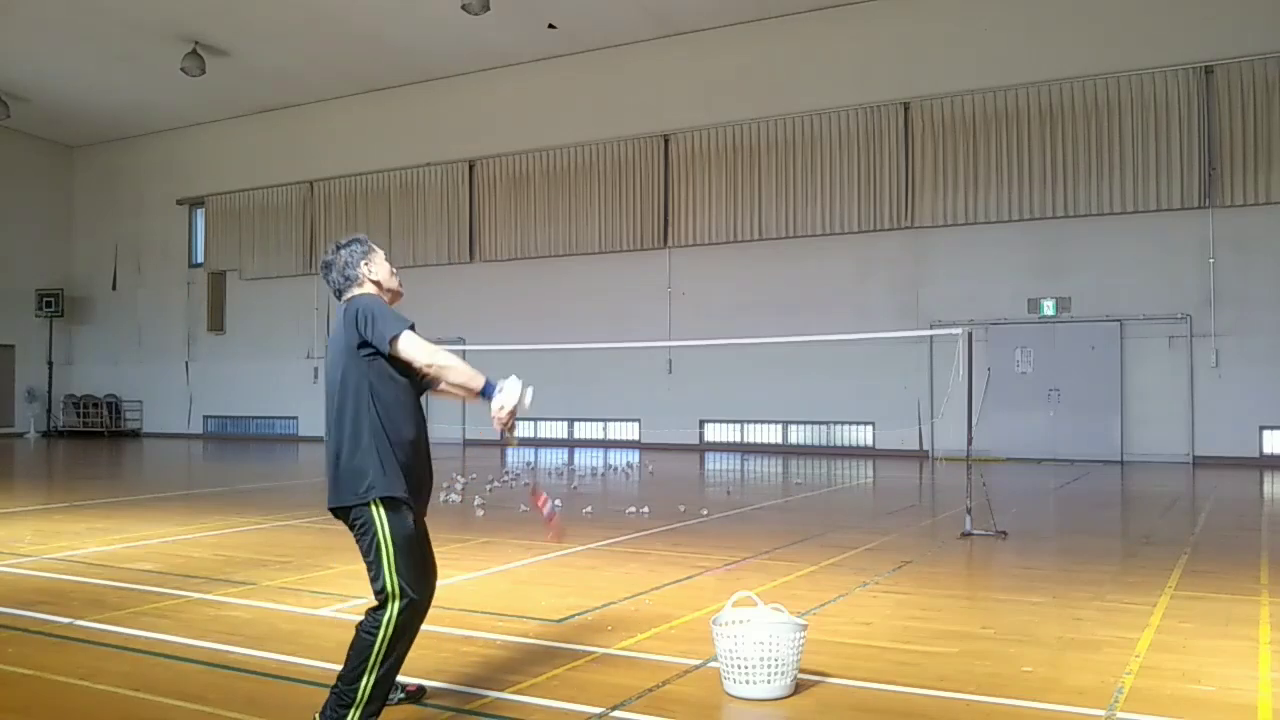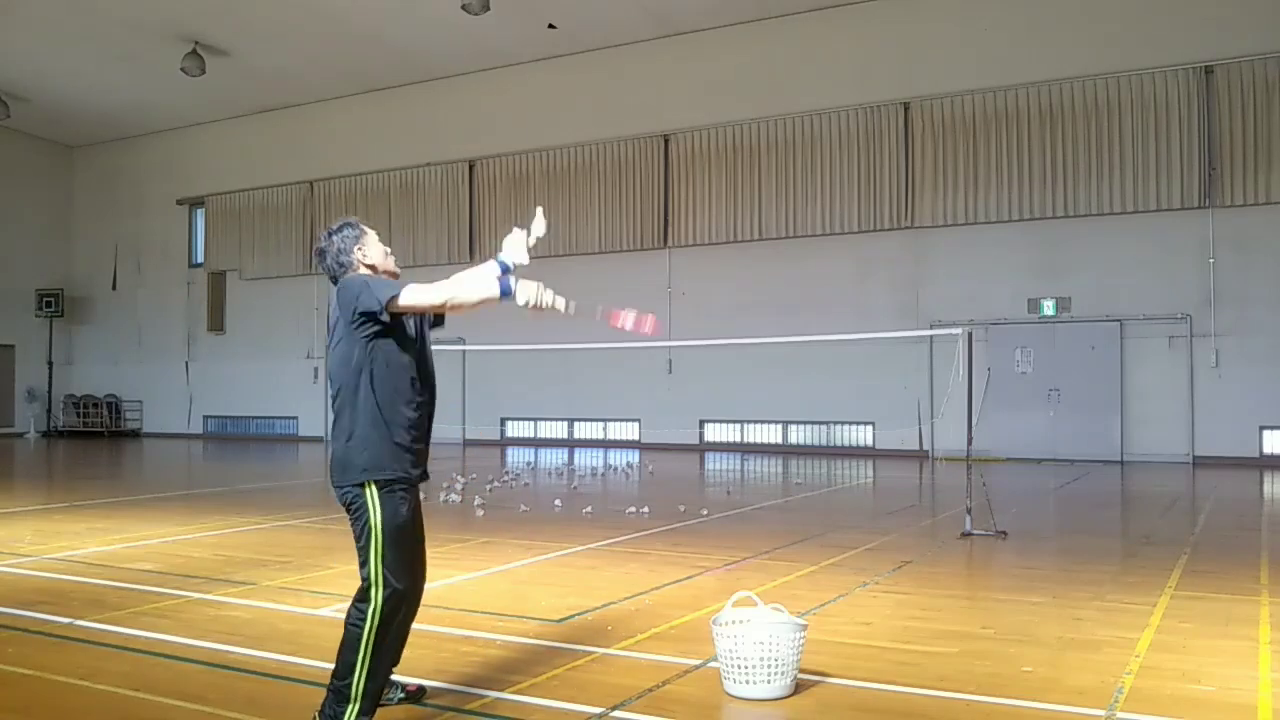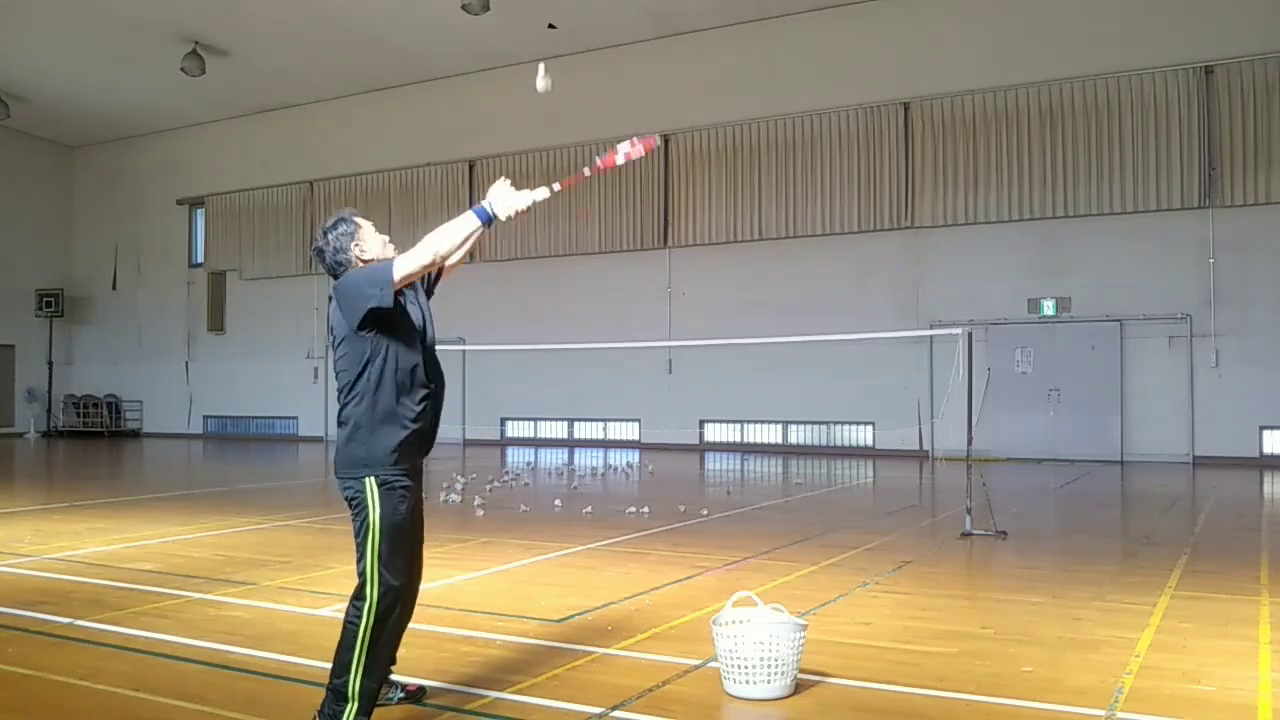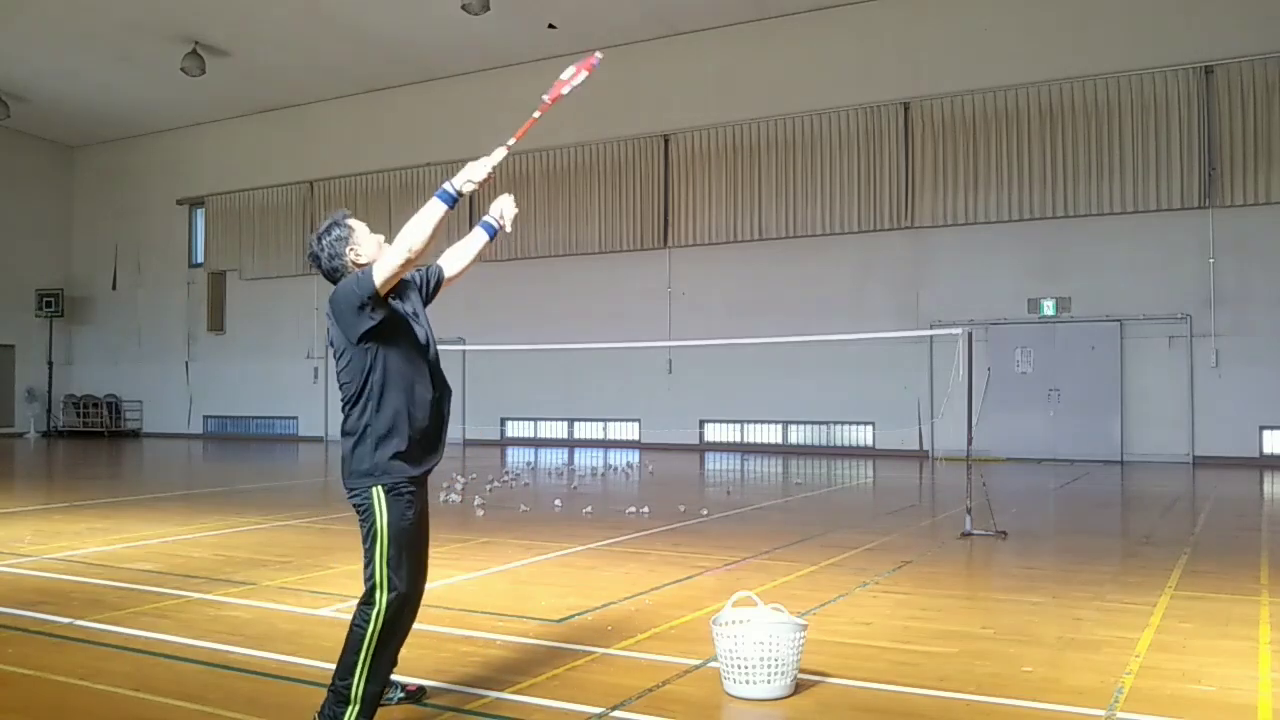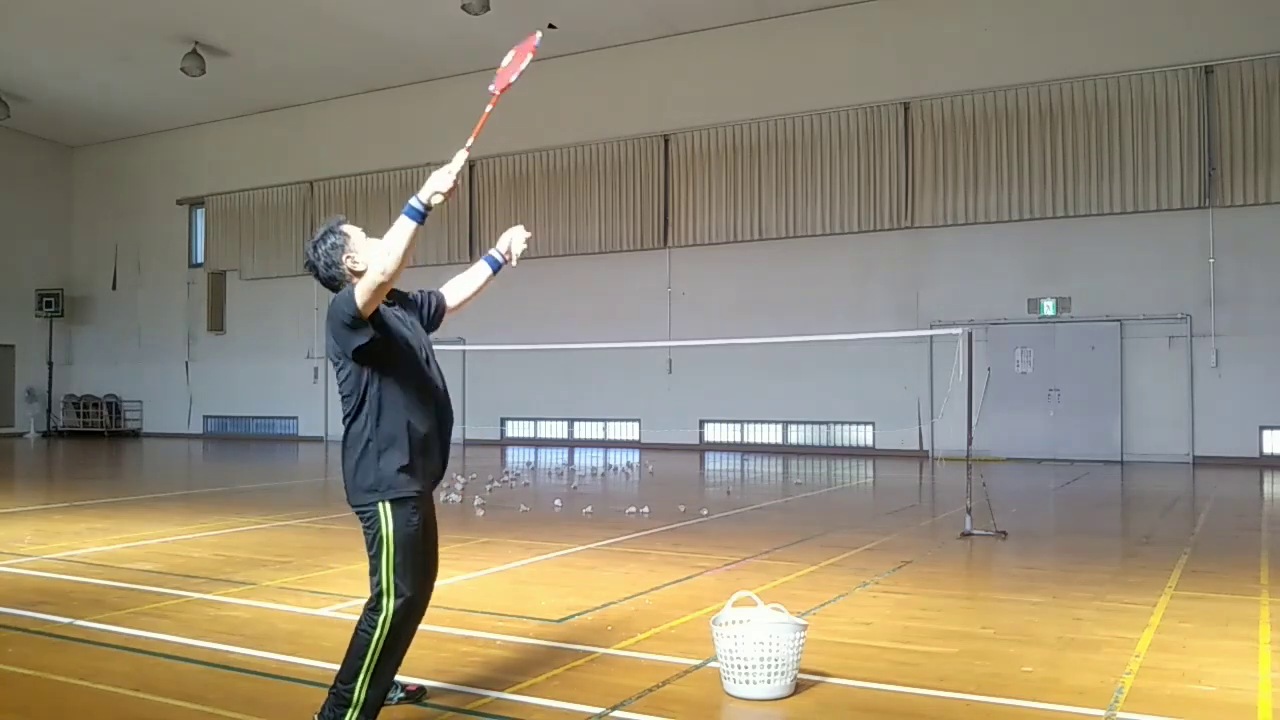
dt=0.1s
person 1, frame 1
left shoulder: (371, 323)
right shoulder: (364, 309)
left elbow: (429, 377)
right elbow: (426, 359)
left wrist: (486, 391)
right wrist: (492, 389)
left hip: (390, 484)
right hip: (372, 486)
left knee: (418, 583)
right knee: (399, 597)
person 1, frame 2
left shoulder: (393, 305)
right shoulder: (357, 292)
left elbow: (445, 299)
right elbow: (428, 296)
left wrist: (504, 267)
right wrist: (508, 284)
left hip: (396, 470)
right hip: (374, 472)
left knee: (406, 586)
right knee: (385, 590)
person 1, frame 3
left shoulder: (401, 290)
right shoulder: (355, 287)
left elbow: (443, 258)
right elbow: (425, 255)
left wrist: (491, 211)
right wrist: (486, 210)
left hip: (399, 463)
right hip: (376, 466)
left knee: (402, 581)
right knee: (381, 589)
person 1, frame 4
left shoulder: (401, 292)
right shoulder: (354, 295)
left elbow: (445, 265)
right elbow: (402, 256)
left wrist: (491, 225)
right wrist: (452, 190)
left hip: (408, 469)
right hip: (381, 472)
left knee: (407, 585)
right knee: (389, 591)
person 1, frame 5
left shoulder: (402, 307)
right shoulder: (348, 309)
left elbow: (450, 295)
right elbow: (380, 276)
left wrist: (497, 258)
right wrist: (421, 203)
left hip: (412, 478)
right hip: (385, 483)
left knee: (415, 589)
right knee: (395, 598)
